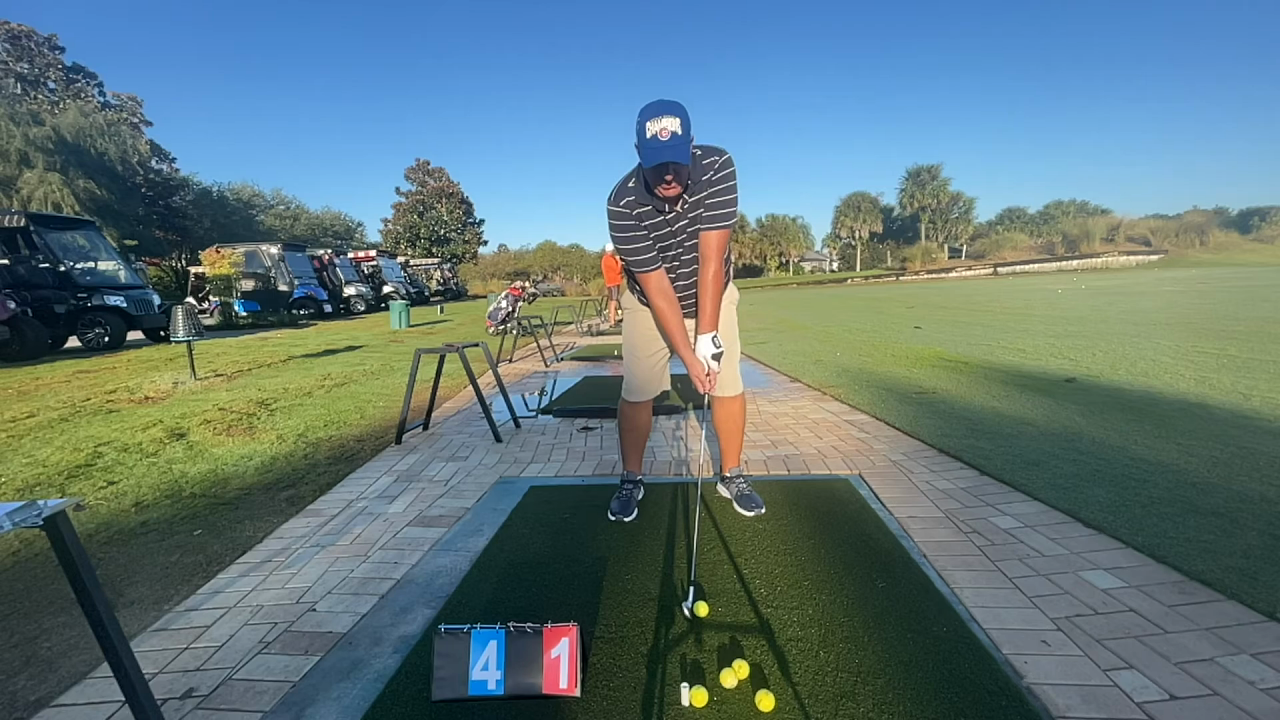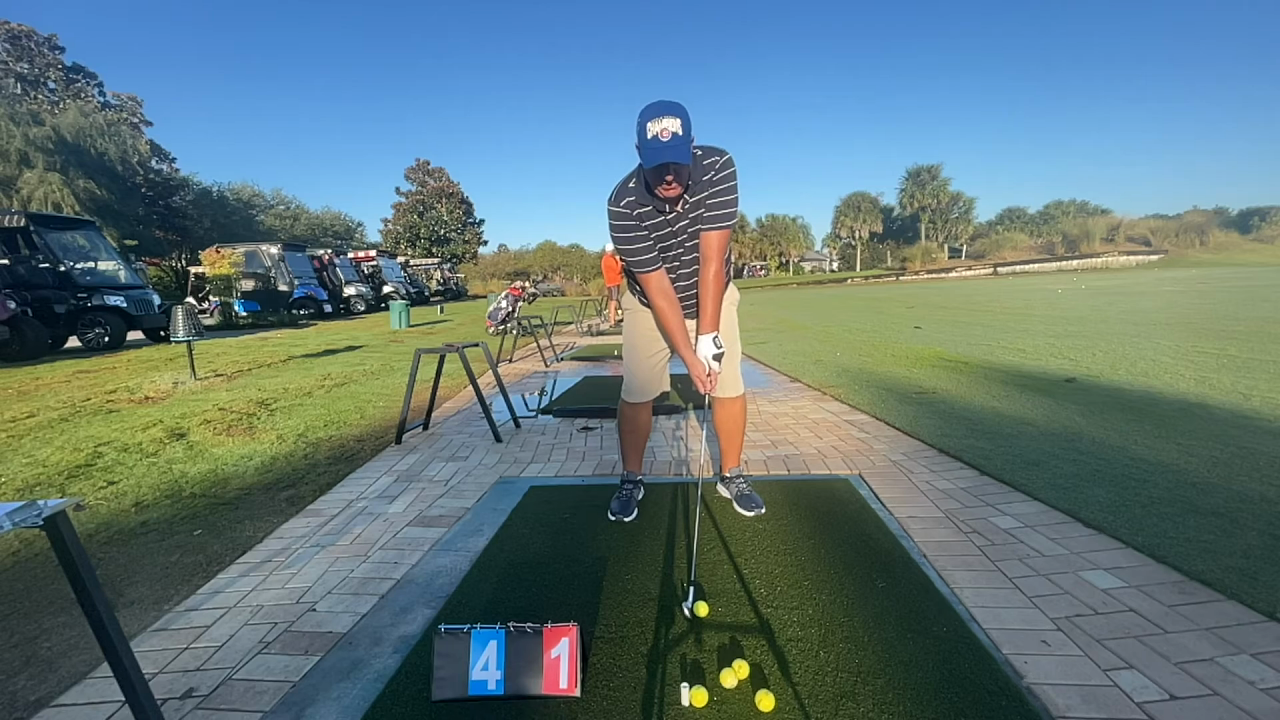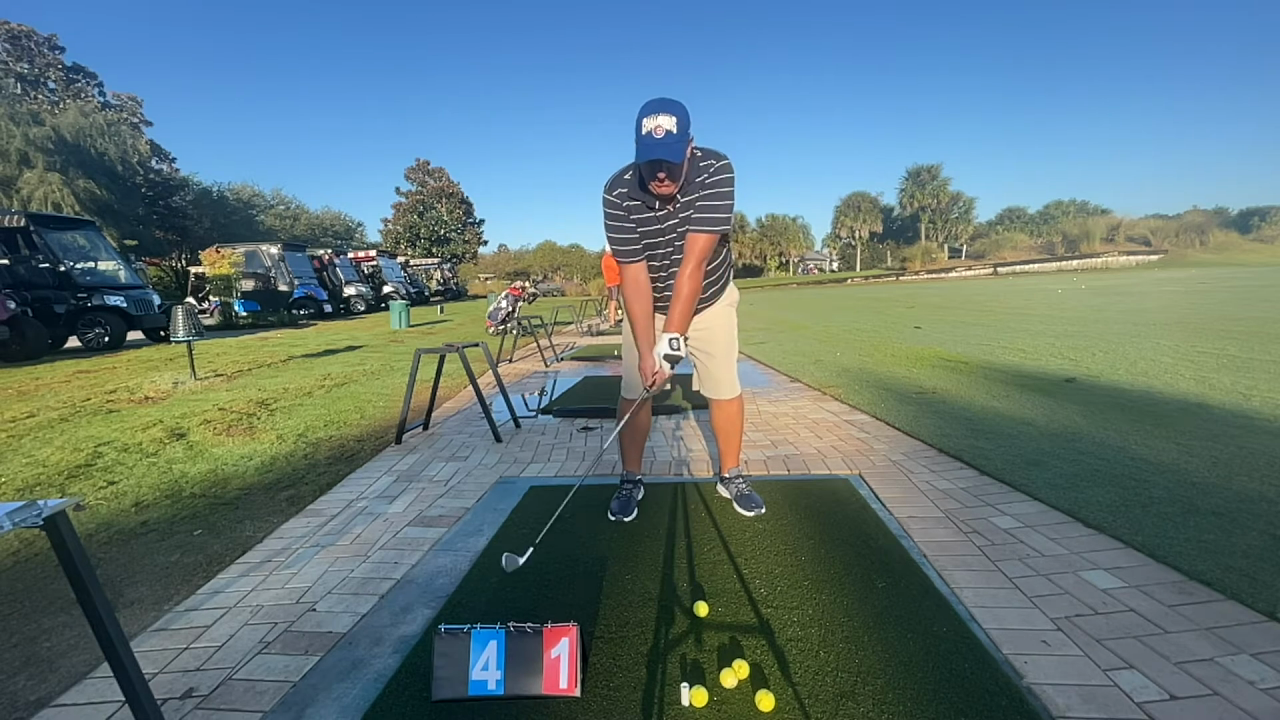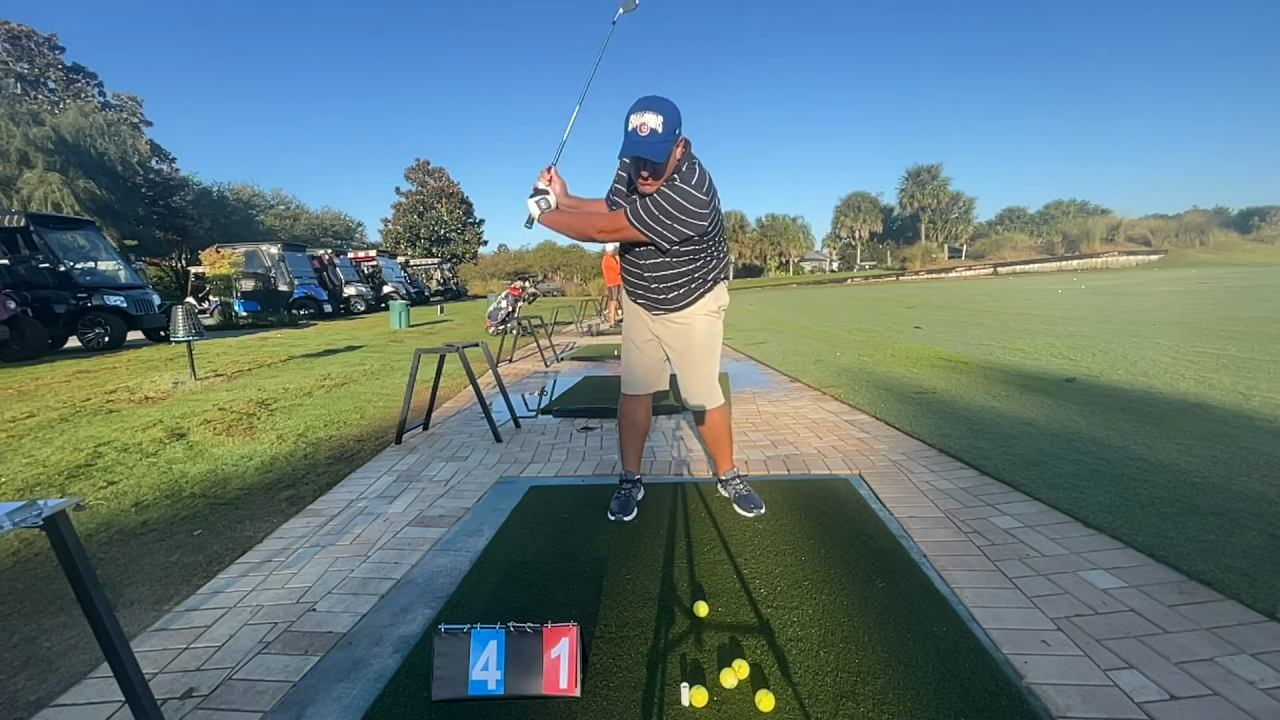
dt=1s
person 1, frame 1
left shoulder: (717, 166)
right shoulder: (623, 203)
left elbow: (711, 259)
right elbow: (657, 285)
left wrist: (708, 336)
right wrist: (688, 357)
left hip: (711, 296)
right hip: (650, 303)
left knee: (728, 385)
right knee: (637, 390)
left ankle: (731, 475)
right ankle: (631, 480)
person 1, frame 2
left shoulder: (718, 167)
right shoulder: (623, 204)
left elbow: (712, 260)
right elbow: (656, 285)
left wrist: (708, 337)
right wrist: (688, 358)
left hip: (712, 298)
right hip: (650, 305)
left knee: (729, 386)
right knee: (636, 392)
left ankle: (731, 475)
right ankle: (631, 480)
person 1, frame 3
left shoulder: (716, 172)
right shoulder: (618, 193)
left elbow: (692, 264)
right elbow: (634, 275)
left wrist: (671, 339)
right wrist: (642, 347)
left hip: (711, 300)
right hip: (648, 304)
left knee: (725, 388)
right knee: (634, 389)
left ankle: (730, 475)
right ankle: (631, 480)
person 1, frame 4
left shoulder: (688, 195)
right shoulder: (634, 166)
left elbow: (603, 230)
right elbow: (611, 209)
left wrist: (543, 212)
right wrist: (560, 200)
left hip: (692, 306)
right hip: (640, 302)
left knee: (703, 398)
right knee: (634, 391)
left ankle: (728, 476)
right ankle: (630, 480)
